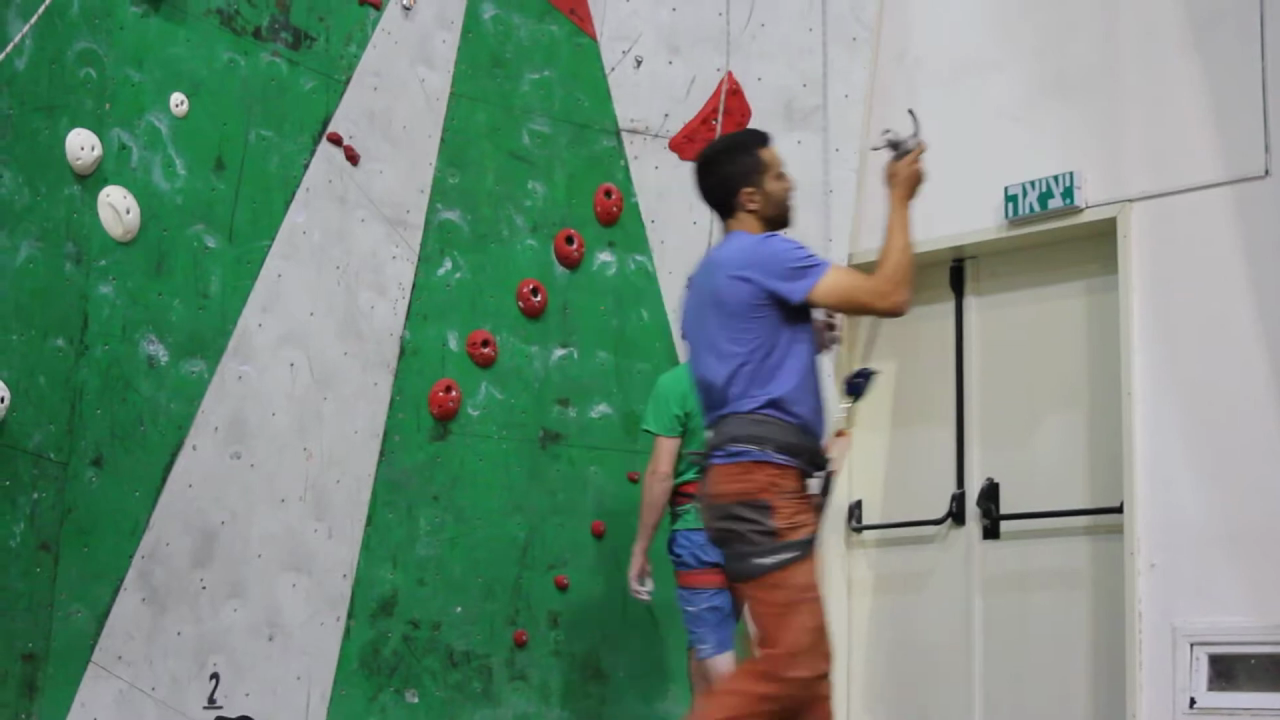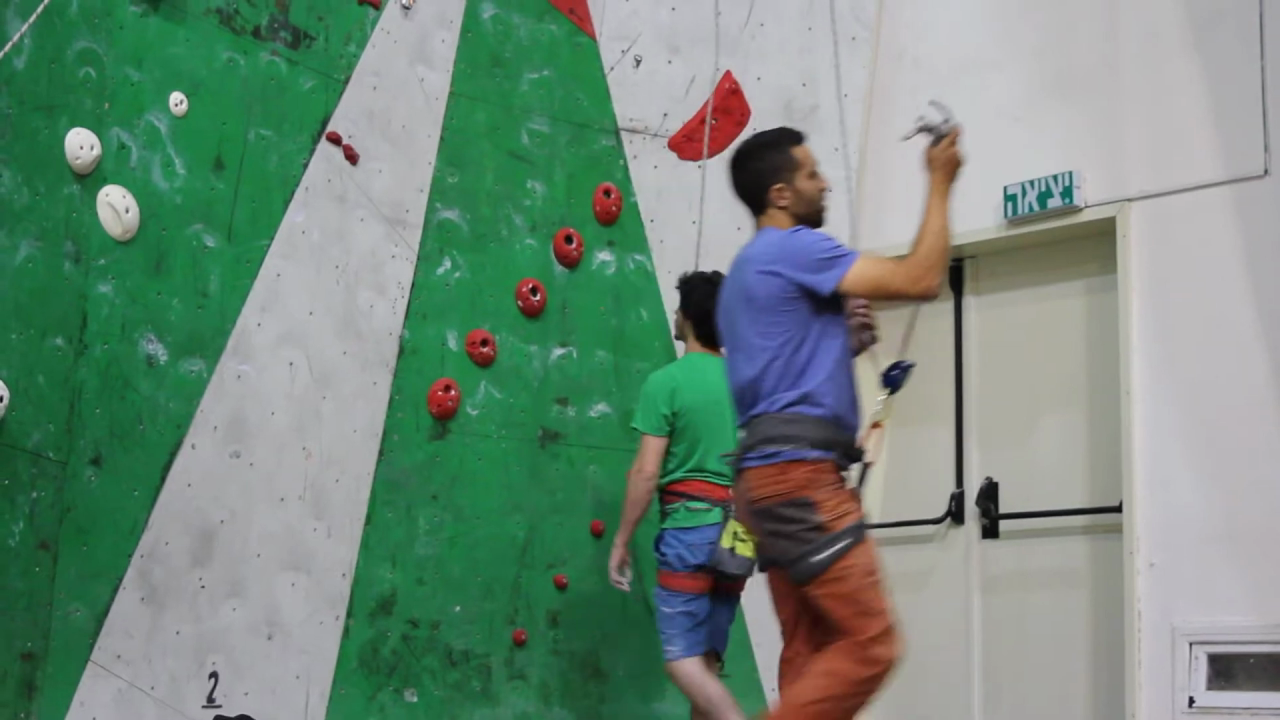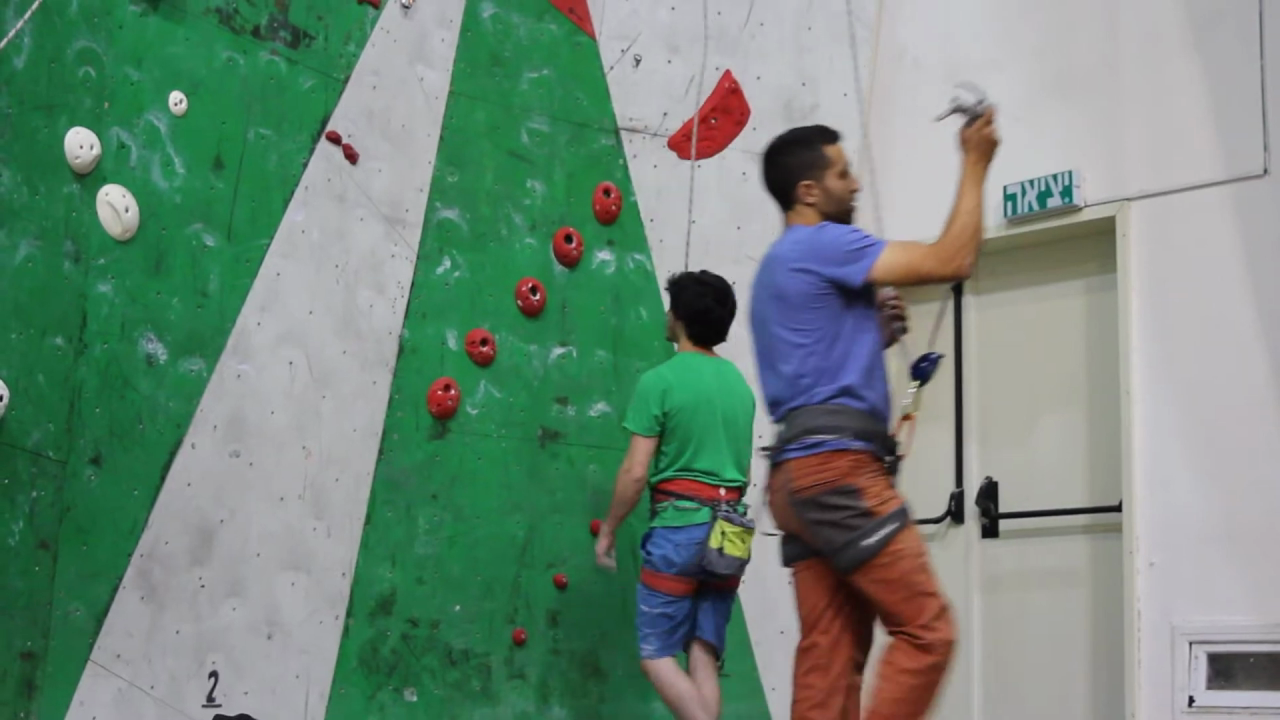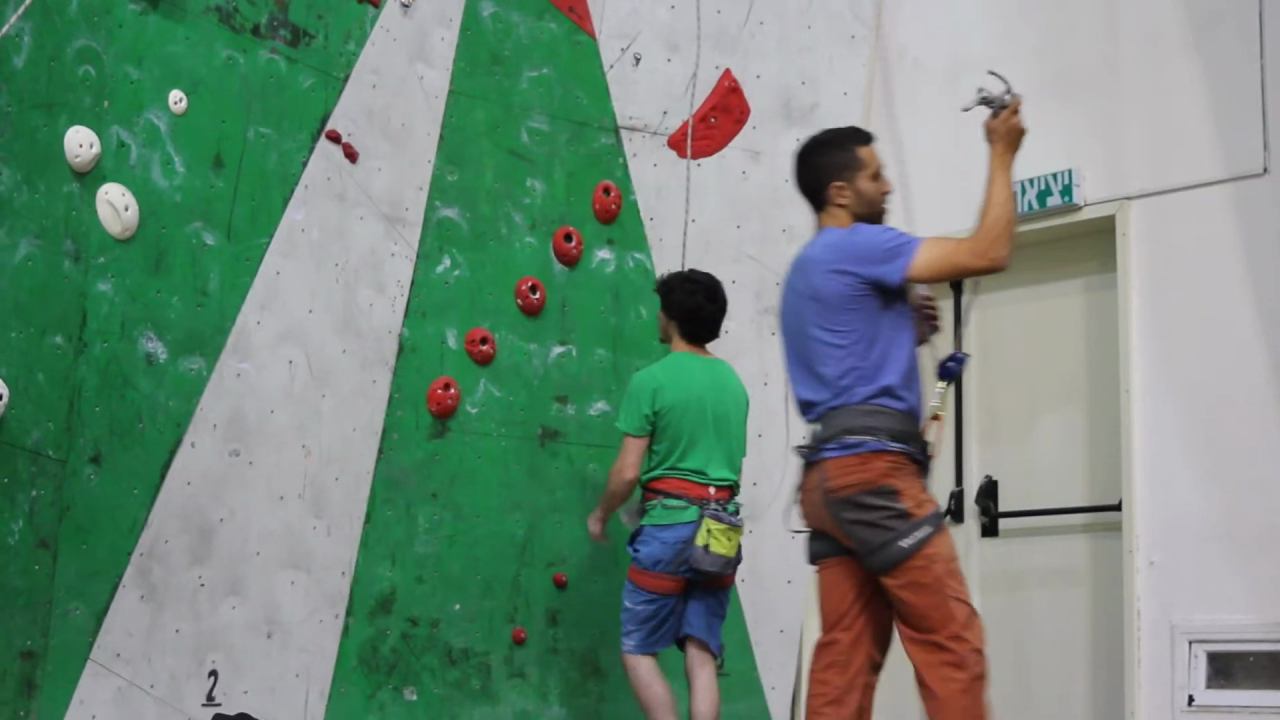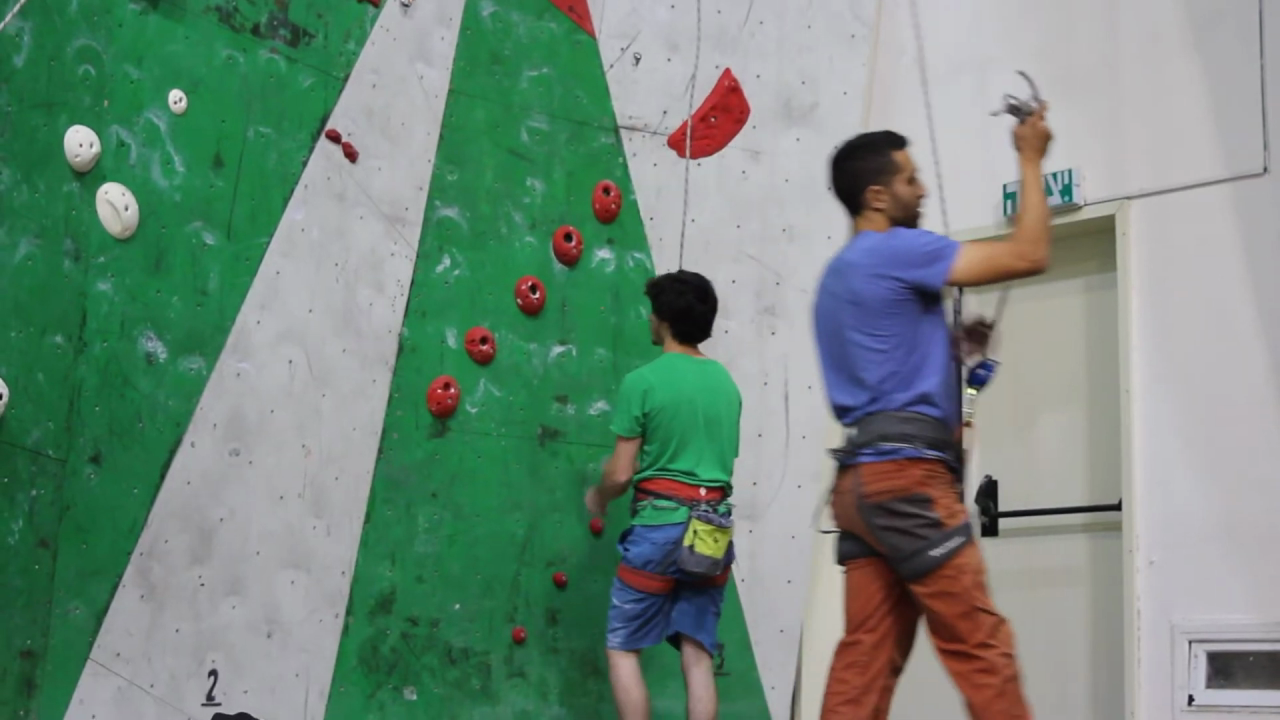
dt=0.1s
person 1, frame 1
left shoulder: (713, 274)
right shoulder: (765, 256)
right elbow: (890, 295)
left wrist: (802, 343)
right wrist: (899, 199)
left hip: (744, 479)
right hip: (762, 478)
left knee: (796, 655)
right knee: (790, 663)
person 1, frame 2
left shoulder: (748, 272)
right shoulder: (794, 250)
right elbow: (921, 280)
left wrist: (840, 340)
right wrist: (939, 184)
left hip: (777, 477)
right hip: (800, 476)
left knee: (815, 651)
right knee: (868, 644)
person 1, frame 3
left shoulder: (779, 267)
right shoulder: (822, 247)
right elbow: (952, 261)
left wrist: (867, 335)
right wrist: (974, 165)
left hip: (803, 474)
right hip: (837, 469)
left knee: (830, 653)
right knee: (925, 631)
person 1, frame 4
left shoulder: (810, 269)
right shoulder: (858, 247)
right elbow: (987, 254)
left wrist: (903, 335)
right wrist: (1001, 155)
left hip: (834, 473)
right hip: (872, 469)
left knee: (848, 651)
right knee: (952, 639)
person 1, frame 5
left shoulder: (837, 276)
right shoulder: (898, 253)
right elbow: (1027, 256)
left wrist: (946, 350)
right wrist: (1030, 161)
left hip: (863, 479)
right hip: (906, 475)
left knee: (866, 655)
right knee: (981, 649)
person 2, frame 1
left shoulder: (677, 383)
left elbow: (660, 474)
left wrist: (639, 549)
left hip: (702, 529)
left knee: (718, 663)
right knee: (702, 666)
person 2, frame 2
left shoulder: (668, 379)
left elbow: (646, 472)
left wrist: (620, 541)
left hip: (690, 527)
left knee: (682, 661)
right knee: (705, 659)
person 2, frame 3
left shoulder: (659, 380)
right shoulder: (738, 382)
left elbow: (635, 470)
left wrist: (608, 529)
left hip: (679, 530)
left knee: (655, 657)
right knee: (703, 656)
person 2, frame 4
left shoulder: (651, 380)
right shoulder: (733, 381)
left elbow: (628, 471)
left wrist: (600, 515)
left hip: (668, 528)
right hip: (721, 531)
left knee: (636, 651)
right knee: (700, 658)
person 2, frame 5
left shoulder: (642, 381)
right shoulder: (726, 382)
left elbow: (621, 472)
left wrist: (598, 496)
left hip: (659, 528)
right hip: (712, 531)
left knee: (621, 651)
right knee: (697, 658)
